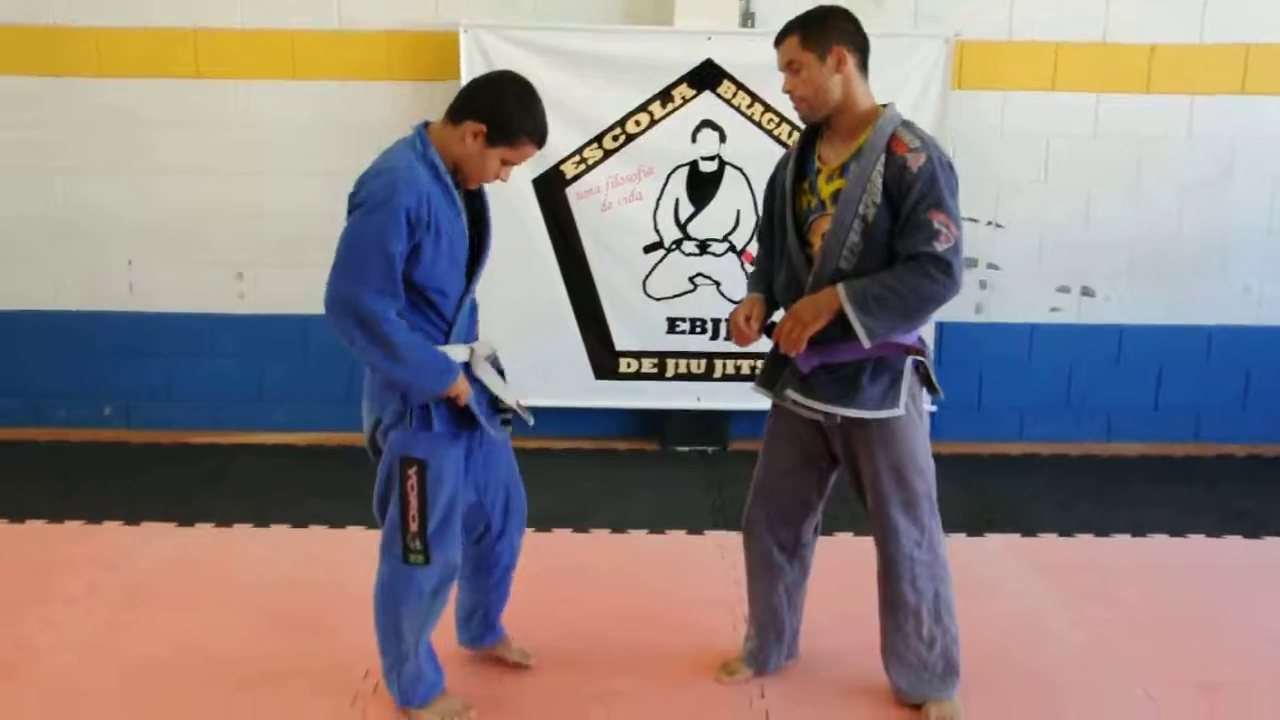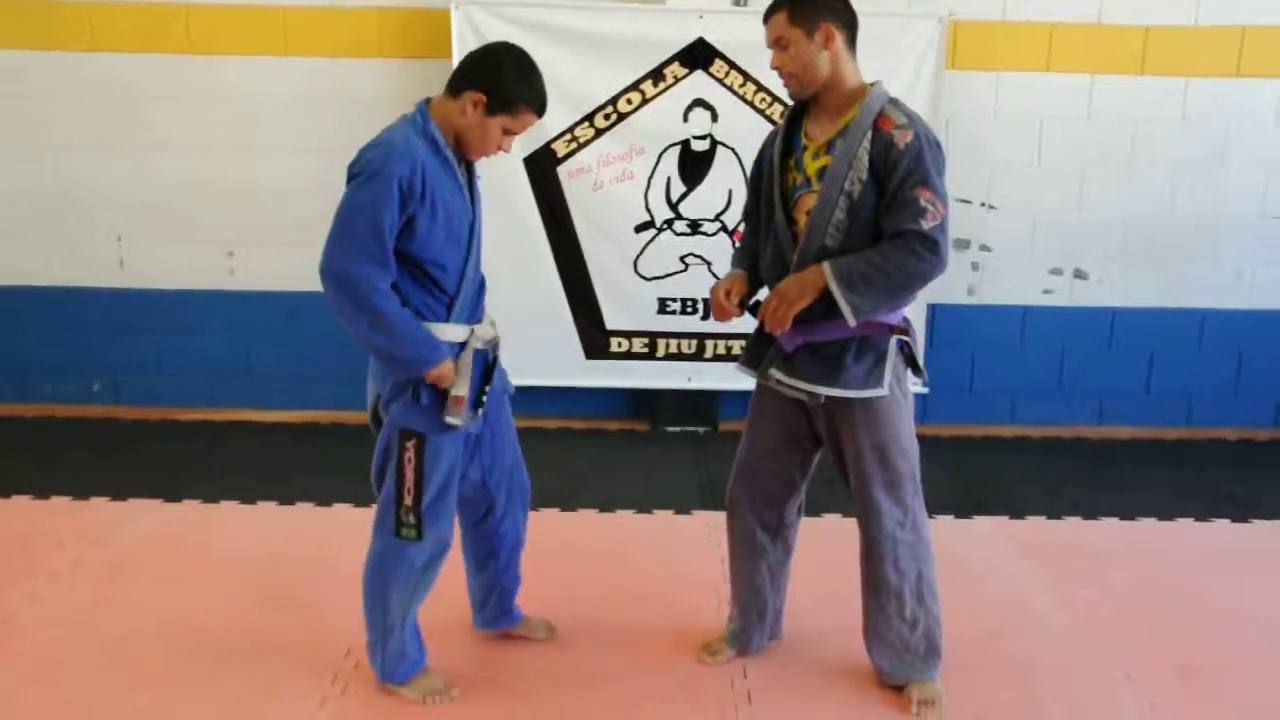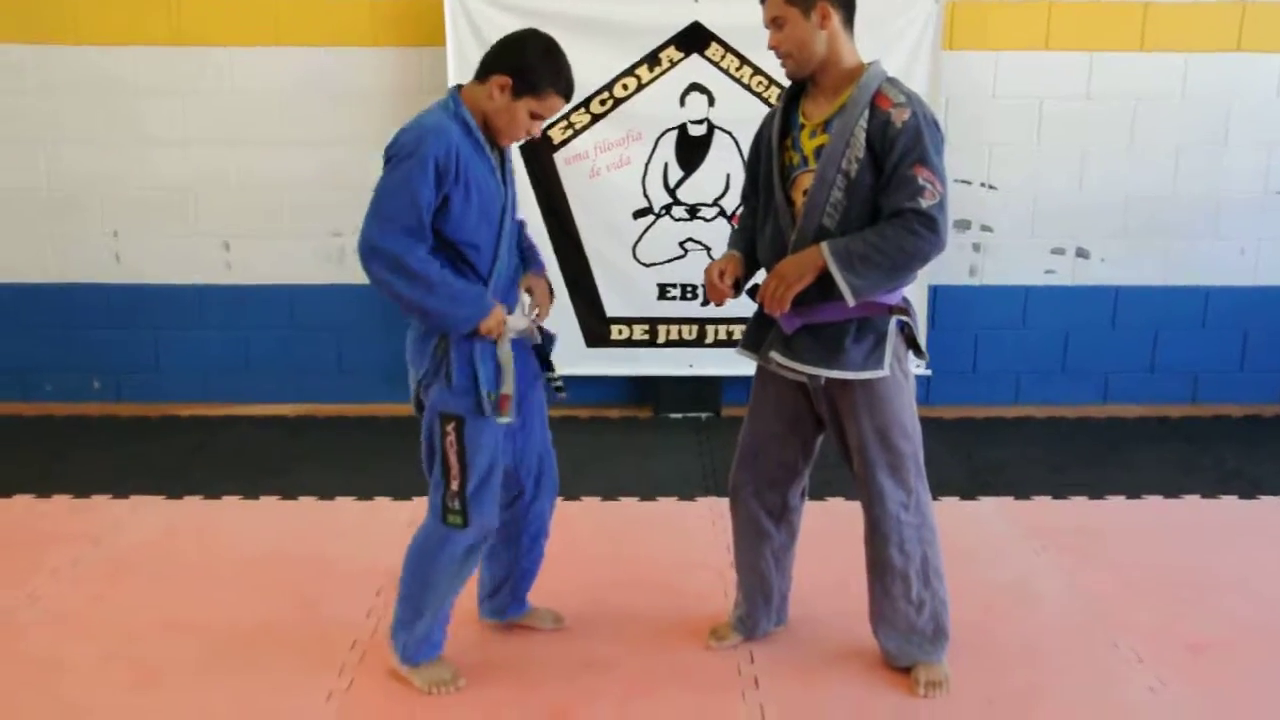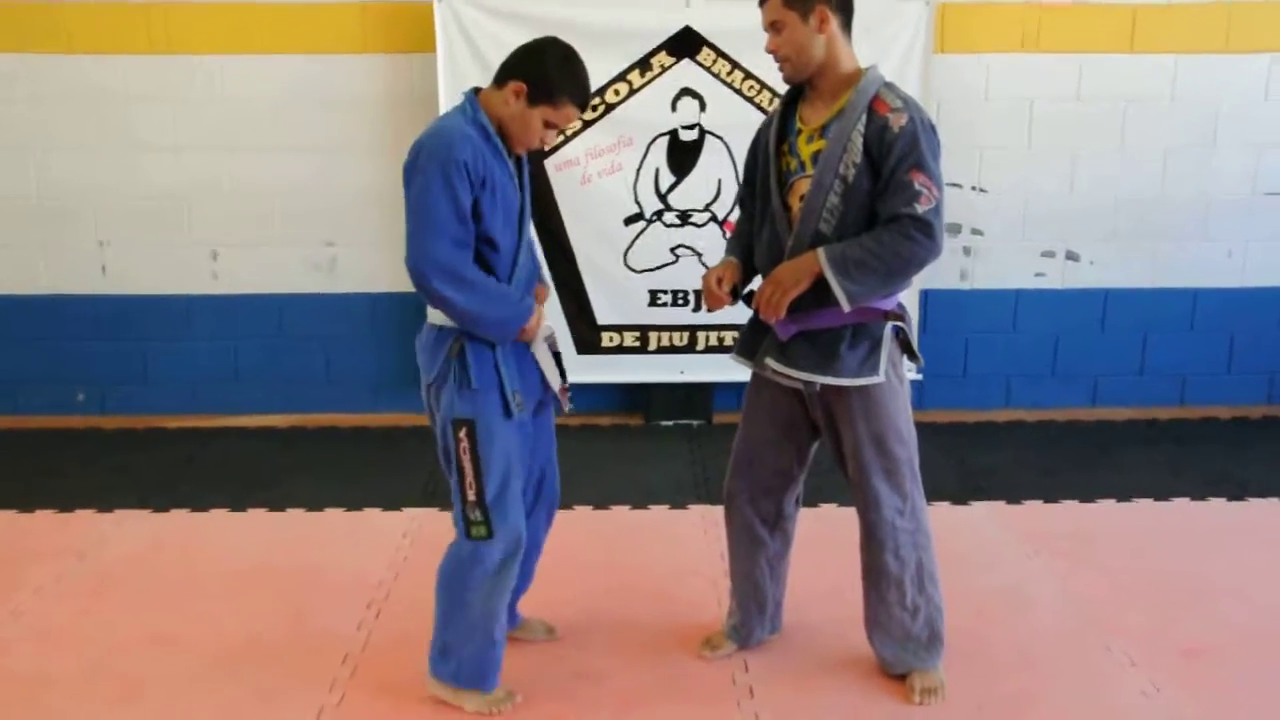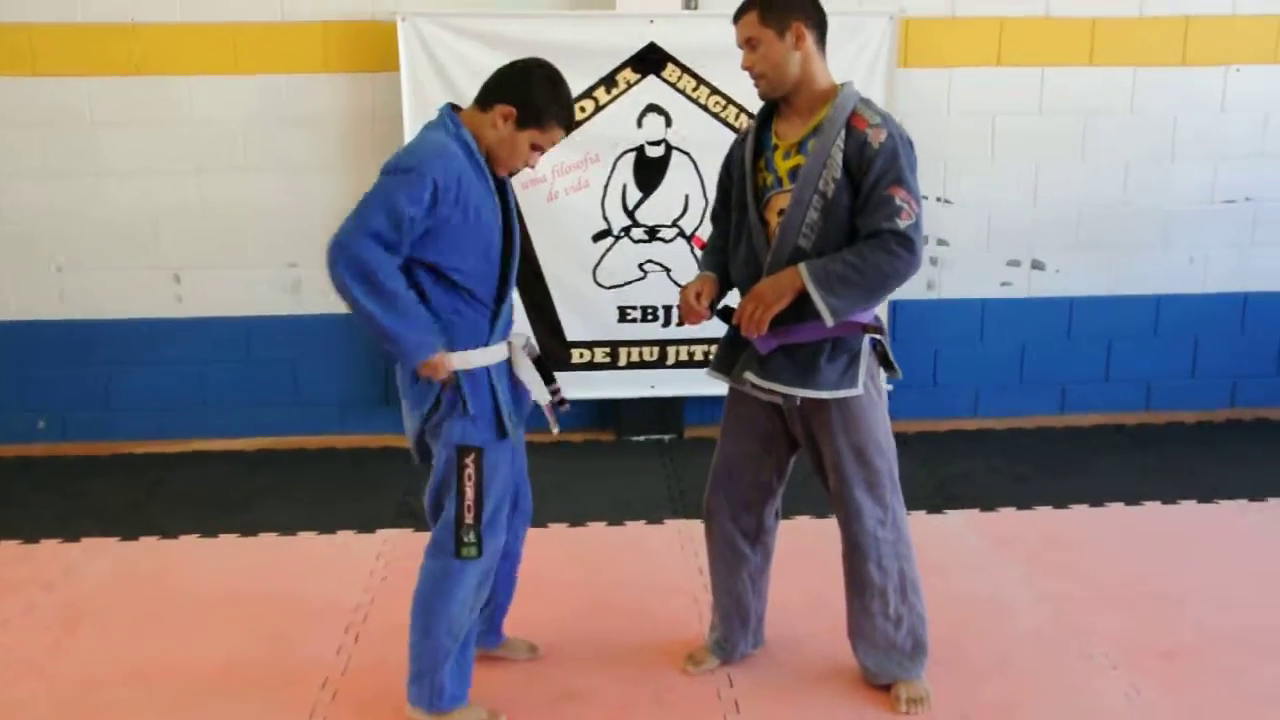
dt=0.3s
person 1, frame 1
left shoulder: (912, 158)
right shoulder: (796, 162)
left elbow: (938, 271)
left wrist: (835, 301)
right wrist: (759, 298)
left hip: (879, 380)
right hip: (802, 374)
left knee: (906, 537)
right knee: (772, 521)
right ankle: (768, 646)
person 1, frame 2
left shoulder: (898, 136)
right shoulder: (784, 139)
left elbow: (924, 250)
left wrist: (821, 279)
right wrist: (742, 276)
left hip: (863, 359)
right hip: (787, 353)
left knee: (890, 517)
right knee: (755, 500)
left ankle: (910, 661)
right ankle: (750, 626)
person 1, frame 3
left shoulder: (896, 114)
right shoulder: (782, 118)
left elbow: (922, 228)
left wrist: (819, 258)
right wrist: (738, 256)
left hip: (864, 340)
right hip: (787, 334)
left knee: (893, 498)
right knee: (758, 484)
left ankle: (916, 642)
right ankle: (757, 611)
person 1, frame 4
left shoulder: (893, 119)
right shoulder: (779, 123)
left elbow: (918, 235)
left wrist: (816, 265)
right wrist: (736, 263)
left hip: (859, 347)
right hip: (781, 342)
left knee: (889, 506)
right knee: (753, 491)
left ankle: (912, 650)
right ankle: (751, 619)
person 1, frame 5
left shoulder: (870, 135)
right shoulder: (752, 141)
left elbow: (898, 249)
right elbow: (728, 230)
left wrist: (798, 281)
right wrist: (712, 277)
left hip: (836, 360)
right hip: (759, 355)
left knee: (869, 518)
right knee: (732, 507)
left ankle: (895, 660)
right ankle: (733, 634)
person 2, frame 1
left shoulder: (448, 173)
right shoulder: (397, 187)
right elbow: (356, 304)
left wrist: (462, 364)
right wrist: (437, 377)
left hip: (466, 379)
right hip: (419, 395)
left knee: (501, 512)
right knee: (426, 551)
left ankle: (481, 630)
person 2, frame 2
left shoulder: (453, 154)
right shoulder: (395, 160)
right elbow: (348, 269)
left wrist: (477, 320)
right wrist: (425, 356)
left hip: (474, 361)
right hip: (423, 374)
left knee: (503, 495)
right knee: (417, 529)
left ankle: (498, 612)
right ankle: (396, 662)
person 2, frame 3
left shoulder: (491, 141)
right shoulder: (431, 143)
right elbow: (384, 248)
left wrist: (532, 270)
right wrist: (471, 311)
left hip: (509, 345)
right hip: (460, 355)
left knee: (531, 484)
right knee: (465, 513)
left ankle: (505, 602)
right ankle: (414, 645)
person 2, frame 4
left shoulder: (504, 145)
right shoulder: (449, 147)
right elbow: (435, 264)
left wrist: (532, 279)
right wrist: (514, 316)
left hip: (513, 349)
right hip: (470, 359)
left knee: (534, 496)
right knee: (491, 523)
left ankle: (499, 615)
person 2, frame 5
left shoulder: (475, 159)
right shoulder: (431, 164)
right elbow: (354, 256)
left wrist: (494, 328)
right wrist: (419, 347)
left hip: (491, 372)
right hip: (458, 384)
left knee: (506, 518)
right knee: (467, 542)
left ankle: (481, 633)
person 3, frame 1
left shoulder: (735, 177)
right shoulder: (679, 175)
left elbow: (749, 217)
right elbow: (663, 214)
left wrist: (729, 243)
right wrist: (679, 241)
left hip: (722, 253)
right hip: (684, 251)
left knee: (738, 293)
right knee: (654, 288)
left ankle: (716, 279)
right ankle: (696, 279)
person 3, frame 2
left shoulder: (727, 156)
right shoulder: (671, 154)
left elbow: (741, 197)
right elbow: (654, 193)
left wrist: (721, 223)
right wrist: (670, 220)
left hip: (714, 233)
right hip: (676, 231)
left knee: (730, 274)
right knee: (645, 268)
left ankle: (709, 260)
right ankle: (686, 259)
person 3, frame 3
left shoulder: (725, 140)
right shoulder: (668, 139)
left elbow: (739, 181)
right elbow: (652, 178)
left wrist: (719, 208)
right wrist: (669, 206)
left hip: (712, 218)
right hip: (675, 216)
right knee: (644, 254)
left ankle: (706, 246)
right ankle: (688, 245)
person 3, frame 4
left shoulder: (716, 145)
right shoulder: (659, 144)
left elbow: (730, 187)
right elbow: (643, 184)
left wrist: (711, 213)
right wrist: (660, 212)
left hip: (703, 224)
right hip: (666, 222)
right knee: (636, 261)
left ankle: (698, 252)
right ankle: (675, 251)
person 3, frame 5
left shoulder: (683, 161)
right shoulder: (626, 160)
left elbow: (698, 202)
right elbow: (611, 200)
left wrist: (678, 229)
right wrist: (627, 227)
left hip: (671, 239)
right hip: (634, 238)
left knee: (691, 279)
right knee: (604, 276)
left ankle: (665, 266)
right ankle: (645, 266)
